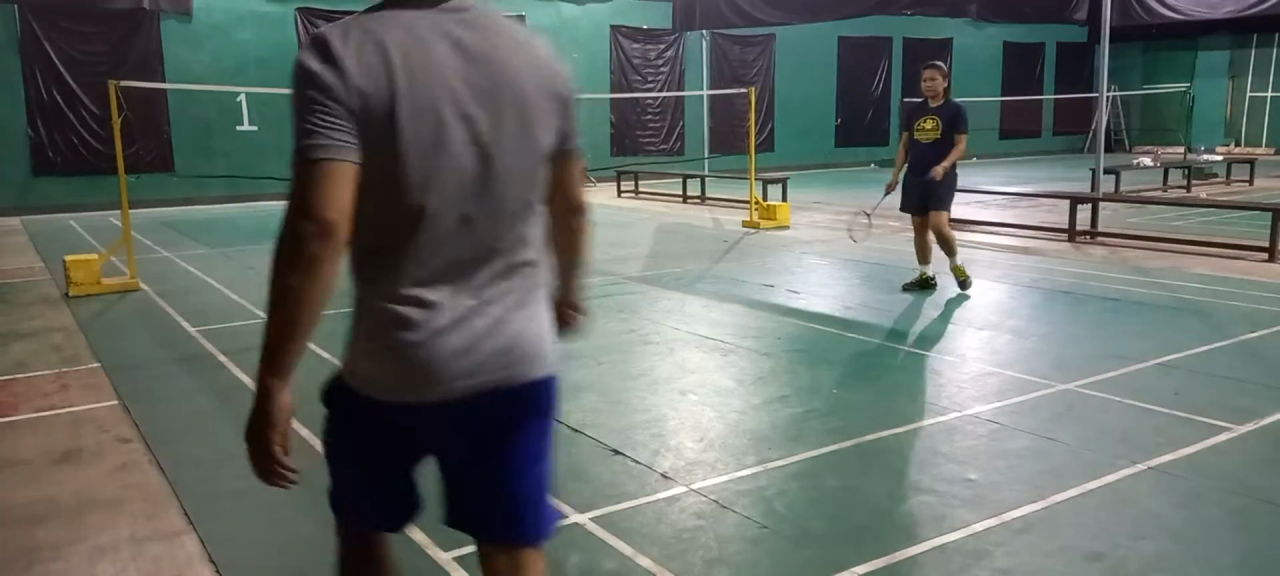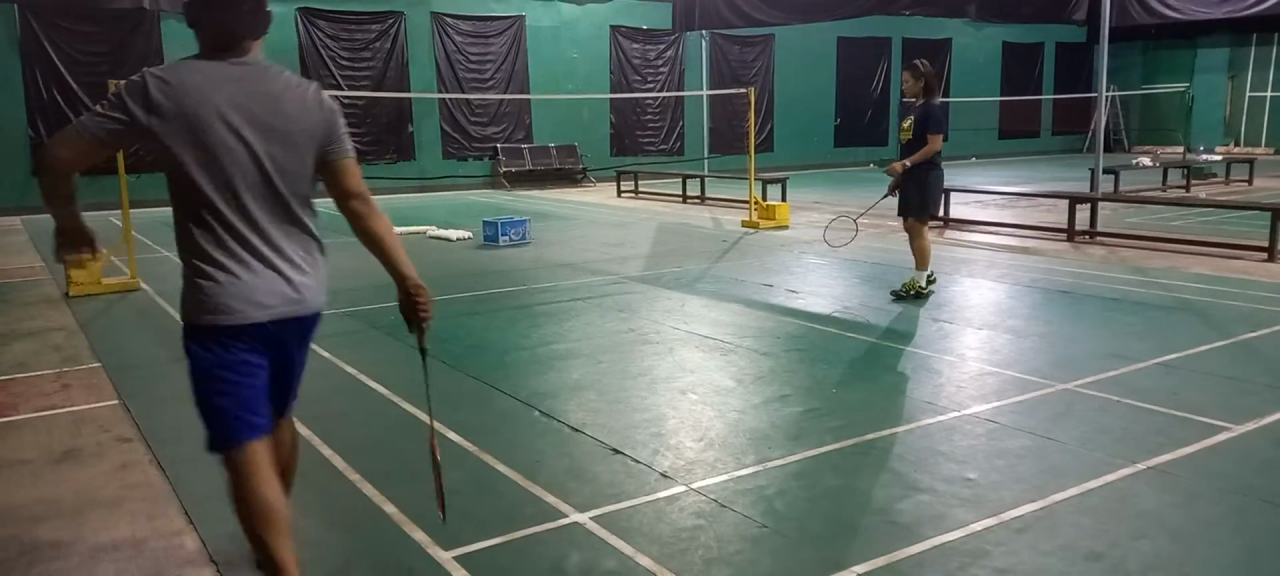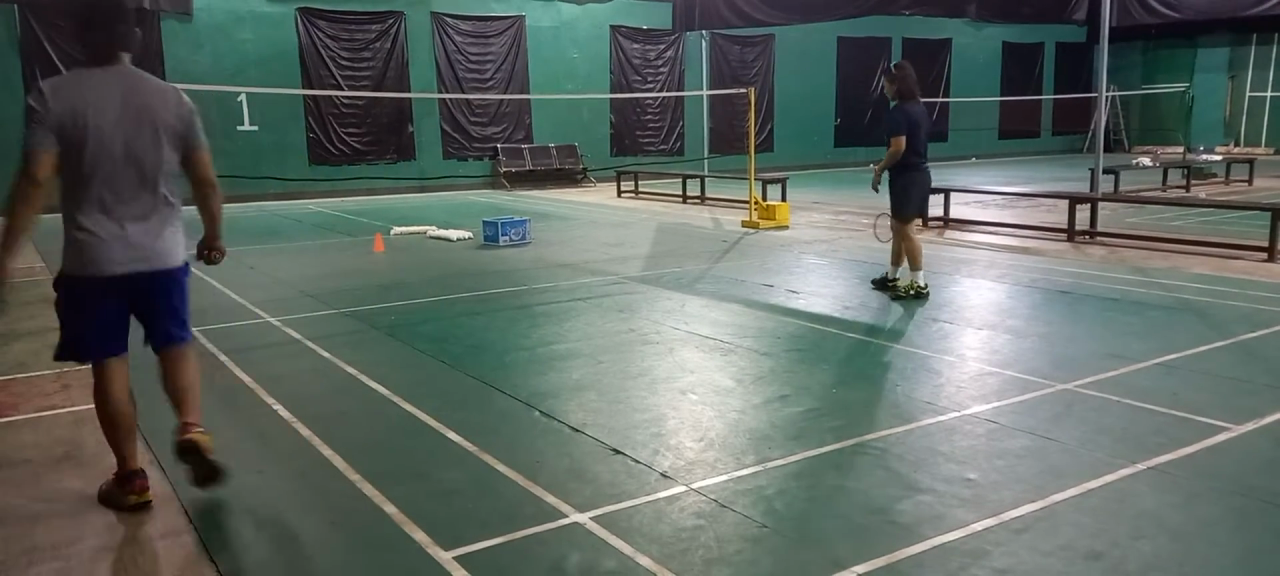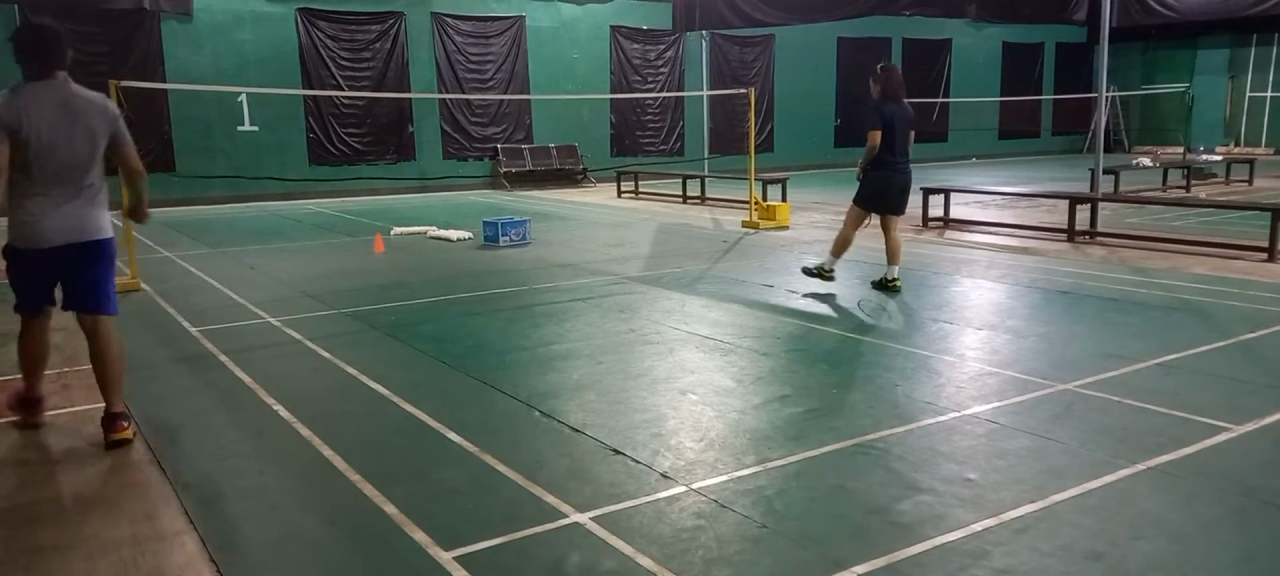
dt=0.7s
person 1, frame 1
left shoulder: (342, 57)
right shoulder: (539, 60)
left elbow: (321, 229)
right elbow: (570, 207)
left wrist: (274, 386)
right wrist: (567, 288)
left hip: (396, 366)
right hip: (518, 358)
left knee: (363, 528)
person 1, frame 2
left shoulder: (157, 90)
right shoulder: (311, 100)
left elbow: (56, 159)
right elbow: (357, 201)
left wrist: (69, 222)
right wrist: (407, 279)
left hip: (223, 307)
right hip: (300, 297)
left knee: (248, 453)
right knee: (275, 421)
person 1, frame 3
left shoulder: (54, 96)
right shoulder: (173, 99)
right elbow: (206, 181)
right wrist: (212, 235)
left hip: (93, 261)
right hip: (163, 255)
left knee: (110, 366)
right knee: (176, 347)
left ankle: (131, 475)
right ankle: (193, 431)
person 1, frame 4
right shoulder: (101, 107)
right elbow: (133, 168)
right wrist: (139, 204)
right hip: (91, 233)
left knee: (35, 319)
right knee: (98, 323)
right ankle: (116, 416)
person 2, frame 1
left shoulder: (955, 110)
right shoulder: (913, 111)
left elbow: (960, 145)
right elbow: (904, 145)
left wrist: (944, 166)
right wrist: (895, 175)
left hip: (942, 176)
right hip: (915, 176)
left knee: (939, 224)
right knee: (919, 227)
left ankle: (957, 265)
right ankle: (926, 275)
person 2, frame 2
left shoulder: (932, 109)
right shoulder: (911, 109)
left elbow: (934, 146)
left wrist: (904, 164)
right wrist: (898, 176)
left hip: (926, 176)
right hip: (910, 177)
left knee: (918, 227)
right knee: (910, 228)
left ankle: (920, 285)
right ankle: (926, 274)
person 2, frame 3
left shoulder: (899, 111)
right shoulder: (919, 108)
left elbow: (898, 148)
left wrist: (879, 171)
left hip: (906, 177)
right hip: (919, 174)
left knee: (906, 230)
right knee: (899, 228)
left ankle: (919, 284)
right ankle: (892, 278)
person 2, frame 4
left shoulder: (878, 109)
right shoulder: (907, 110)
left elbow: (874, 144)
right elbow: (909, 143)
left wrist: (863, 165)
left hip: (881, 175)
right hip: (903, 176)
left knee: (851, 224)
right knee: (891, 228)
left ankle: (827, 268)
right ankle: (892, 278)
